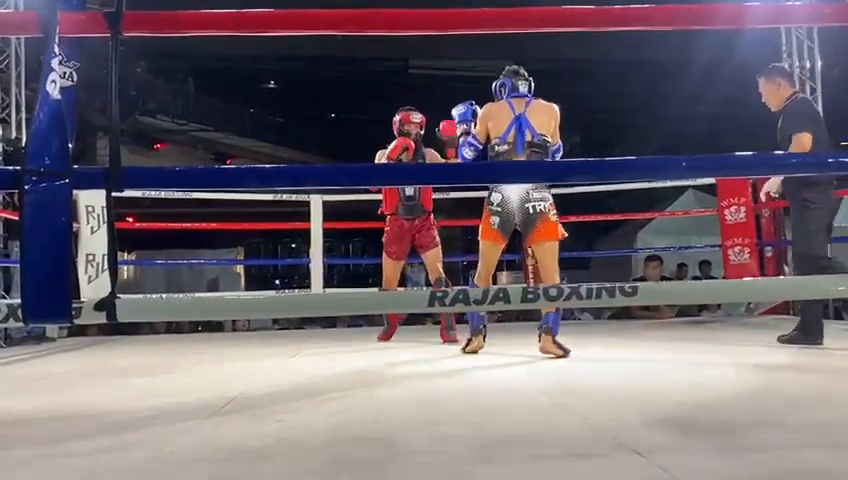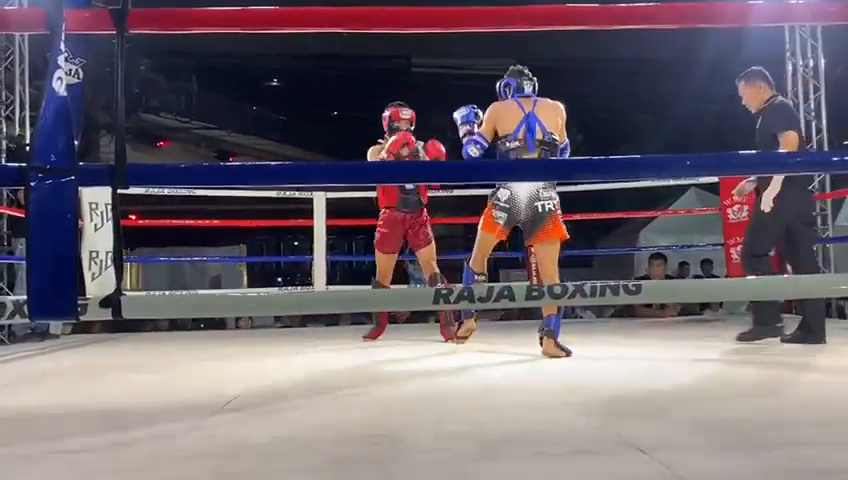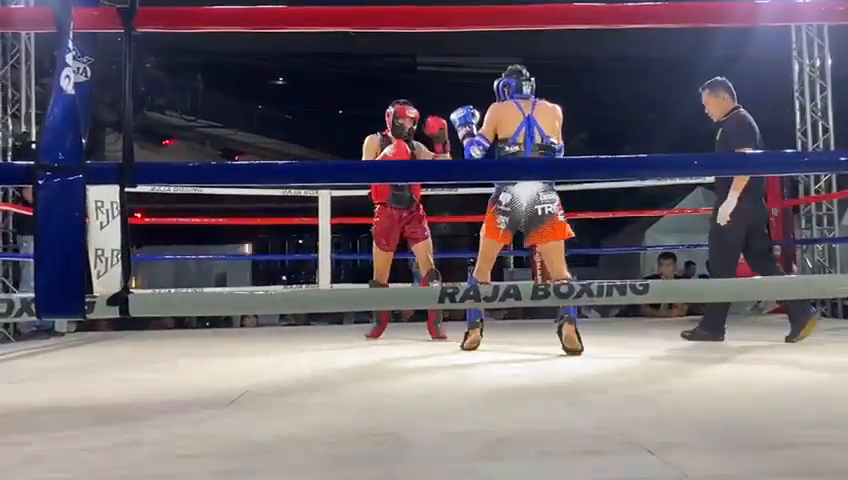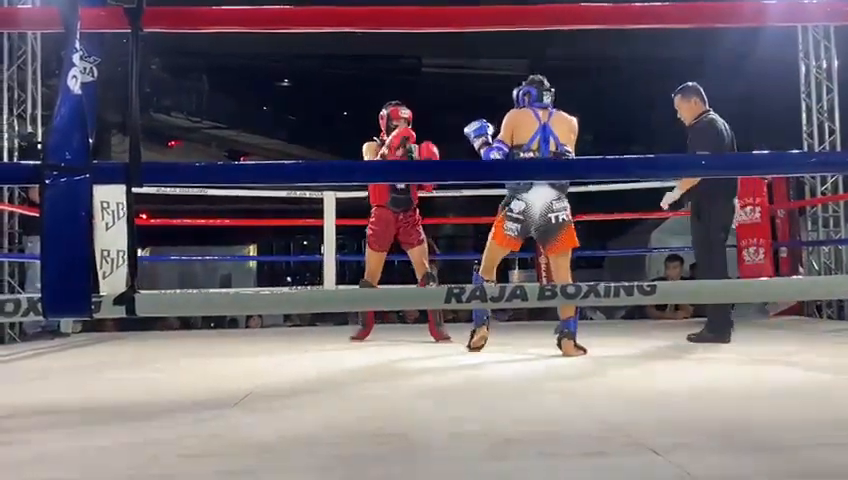
dt=0.3s
person 1, frame 1
left shoulder: (489, 110)
right shoulder: (550, 110)
left elbow: (467, 155)
left wrist: (462, 123)
left hip: (500, 194)
right hip: (536, 194)
left knee: (484, 270)
right knee: (550, 270)
left ankle: (476, 335)
right ankle: (549, 336)
person 1, frame 2
left shoulder: (497, 109)
right shoulder: (556, 109)
left elbow: (473, 153)
right elbow: (562, 154)
left wrist: (466, 123)
left hip: (507, 192)
right hip: (543, 194)
left knee: (478, 256)
right knee: (549, 271)
left ankle: (468, 320)
right ankle: (551, 338)
person 1, frame 3
left shoulder: (498, 110)
right shoulder: (553, 111)
left elbow: (474, 154)
left wrist: (464, 124)
left hip: (508, 195)
right hip: (544, 195)
left knee: (483, 266)
right knee: (558, 269)
left ankle: (473, 330)
right ankle: (568, 325)
person 1, frame 4
left shoulder: (515, 117)
right shoulder: (570, 122)
left elbow: (493, 157)
left wrist: (478, 136)
left hip: (520, 202)
right hip: (555, 203)
left knee: (488, 265)
right knee: (562, 276)
left ankle: (480, 327)
right ankle: (568, 338)
person 2, frame 1
left shoulder: (798, 106)
right shoulder: (793, 110)
left elbow: (803, 144)
left wrist: (777, 177)
right wrist: (782, 180)
left hip: (810, 195)
right hip: (810, 195)
left knee: (812, 258)
right knee: (806, 262)
right ankle: (809, 328)
person 2, frame 2
left shoulder: (778, 109)
right shoulder: (773, 113)
left elbow: (790, 144)
left wrist: (773, 186)
right wrist: (754, 181)
left hip: (783, 197)
right hip: (796, 195)
left knee: (754, 255)
right knee: (802, 260)
left ankle: (768, 319)
right ankle: (813, 327)
person 2, frame 3
left shoulder: (736, 122)
right shoulder: (739, 122)
left elbow: (747, 160)
left wrist: (730, 198)
left hip: (738, 206)
right hip: (752, 205)
left knee: (721, 266)
right knee: (764, 262)
left ankle: (712, 326)
right ankle: (801, 312)
person 2, frame 4
left shoulder: (703, 126)
right shoulder: (721, 125)
left wrist: (676, 191)
right wrist: (733, 199)
left hip: (708, 205)
right hip: (724, 203)
left knee: (711, 266)
right knee: (711, 264)
left ankle: (719, 327)
right ankle: (718, 322)
person 3, frame 1
left shoulder: (428, 154)
right shoulder: (384, 154)
right wrist: (391, 157)
left hip: (424, 222)
right hip: (397, 223)
left knee: (437, 274)
right knee: (389, 281)
left ankle: (448, 328)
right ankle: (390, 325)
person 3, frame 2
left shoulder: (419, 148)
right shoulder: (378, 150)
left wrist: (437, 163)
right wrist: (391, 151)
left hip: (417, 217)
right hip: (391, 217)
left knee: (433, 272)
right knee: (382, 276)
left ankle: (447, 325)
right ankle: (379, 324)
person 3, frame 3
left shoulder: (416, 146)
right shoulder: (374, 141)
left wrist: (441, 140)
right wrist: (384, 158)
left hip: (413, 213)
right hip: (386, 213)
left knee: (428, 267)
right knee: (380, 274)
left ankle: (435, 323)
right ankle: (380, 322)
person 3, frame 4
left shoulder: (413, 149)
right shoulder: (372, 146)
left elbow: (426, 186)
right wrist: (389, 146)
left hip: (410, 217)
right hip: (382, 216)
left knee: (425, 272)
right knee: (371, 275)
left ankle: (436, 326)
right ankle: (365, 325)
